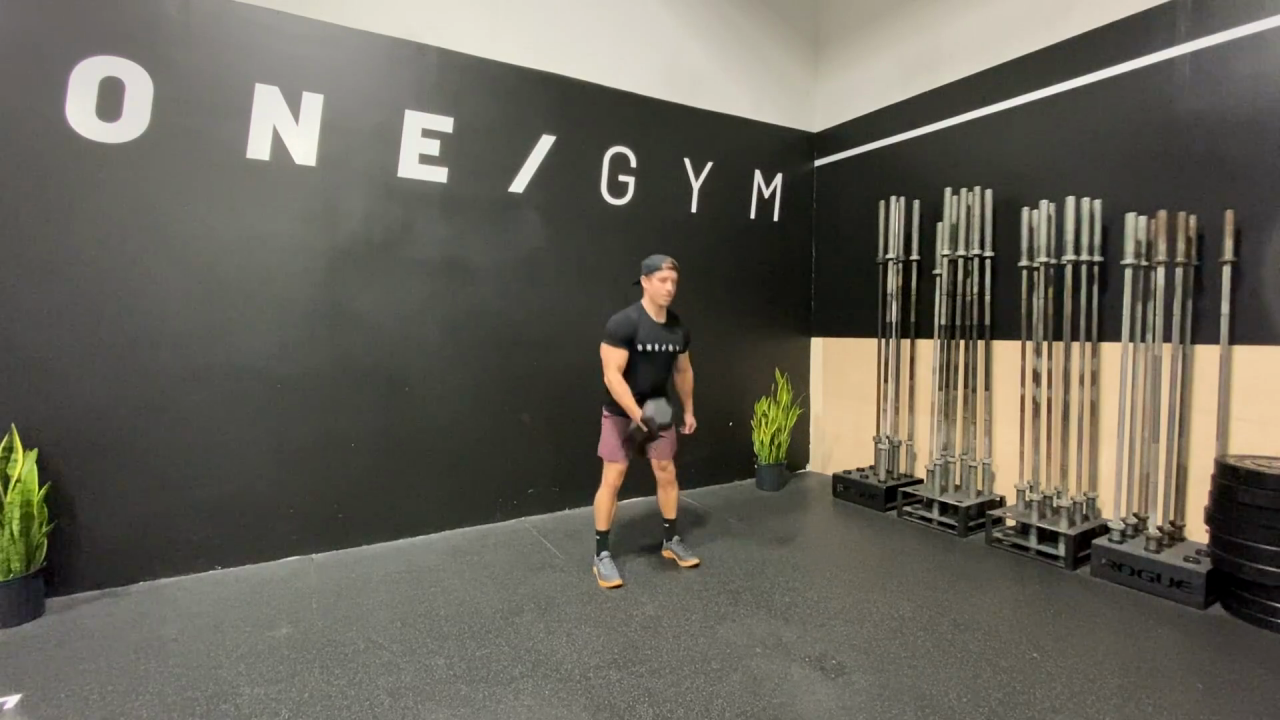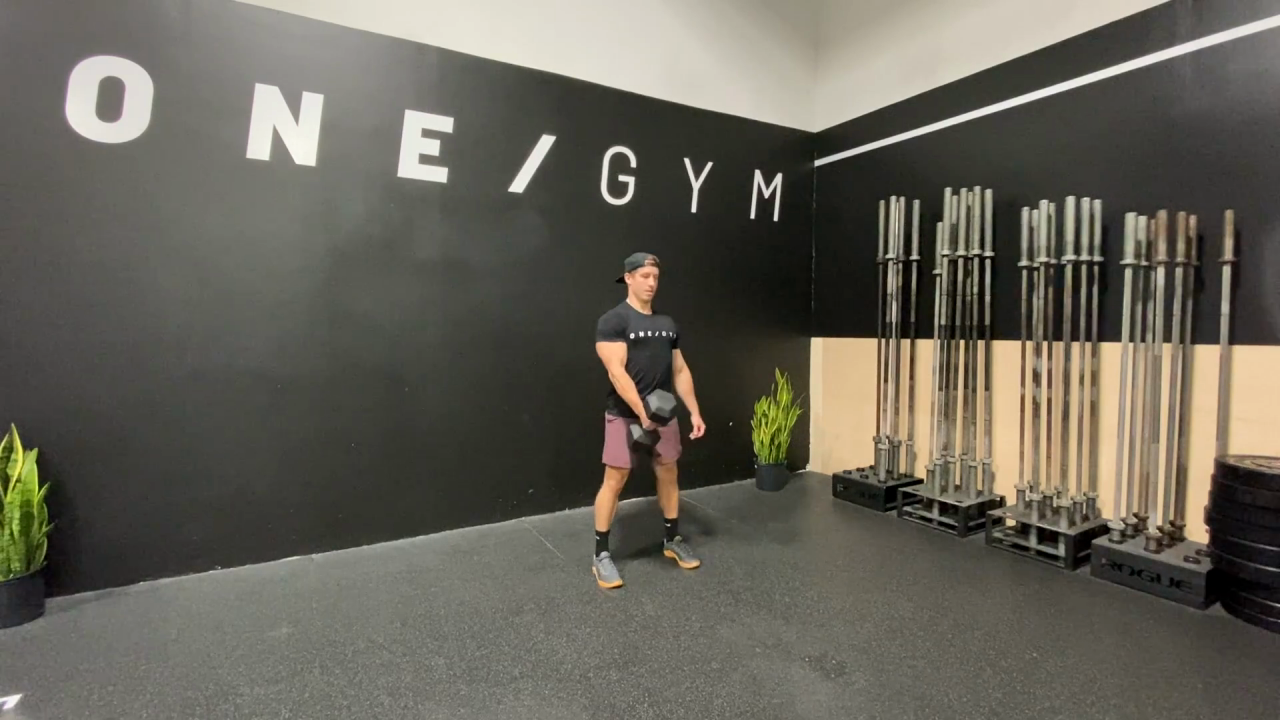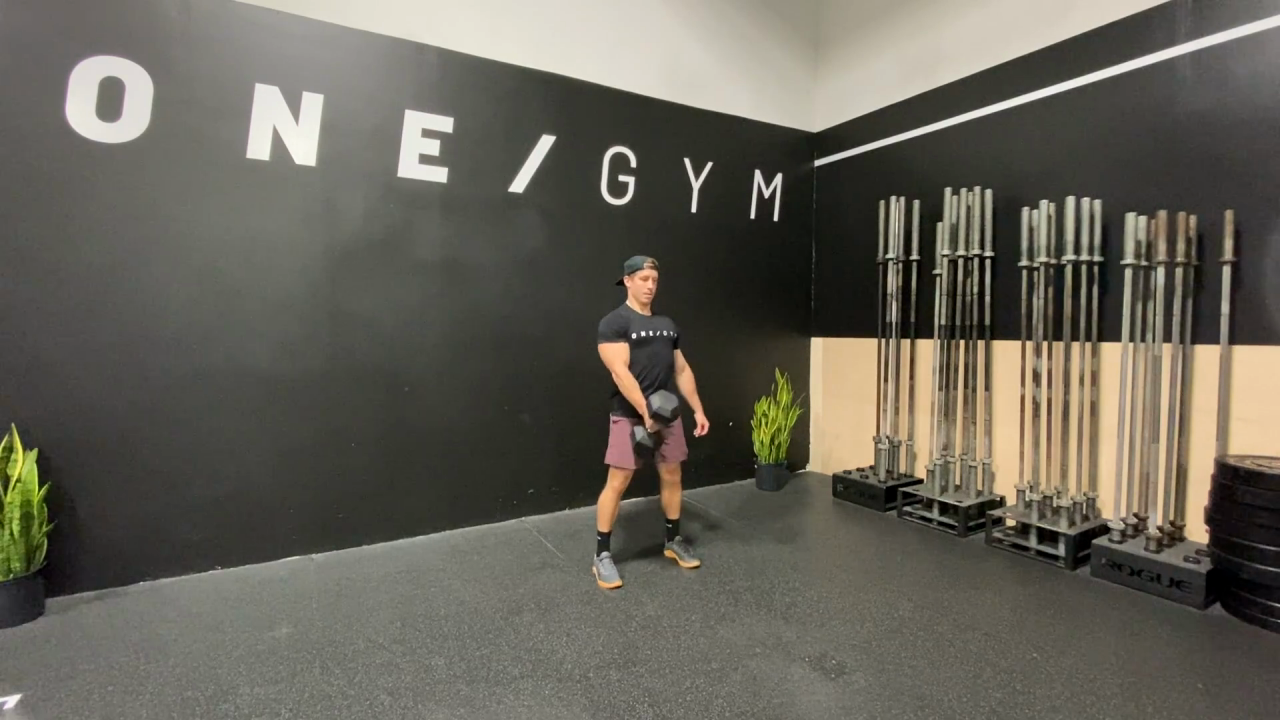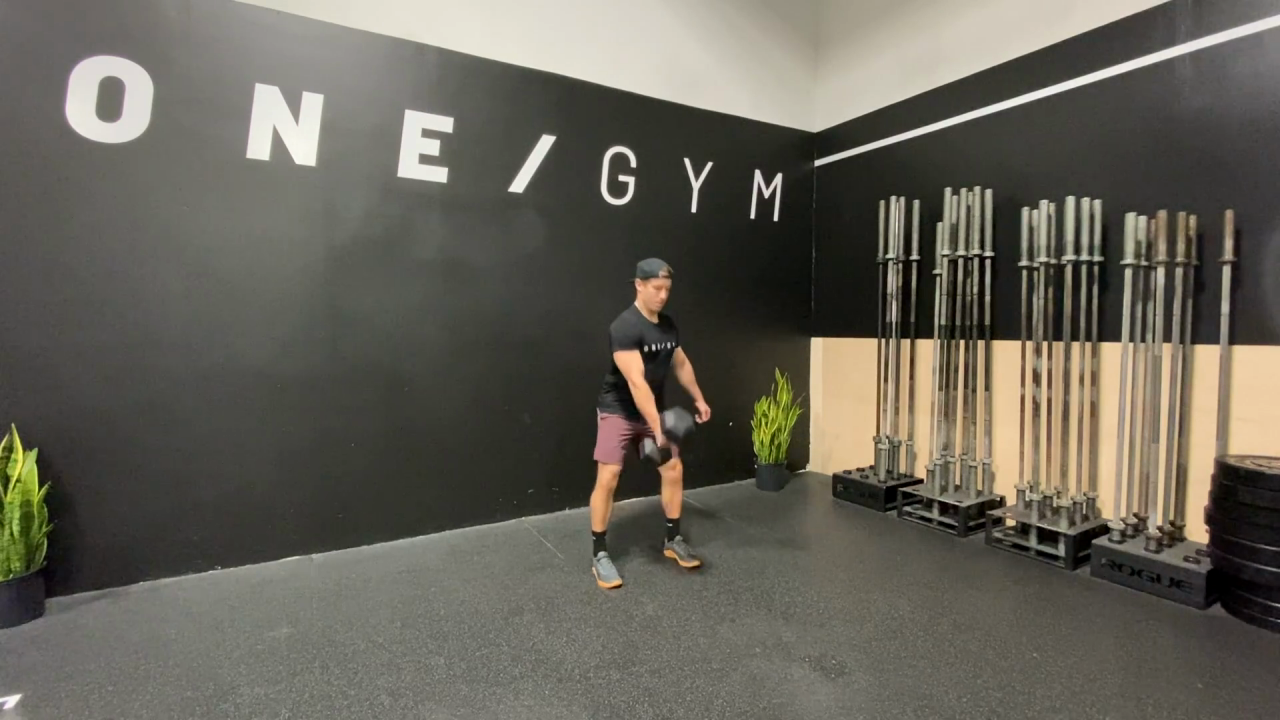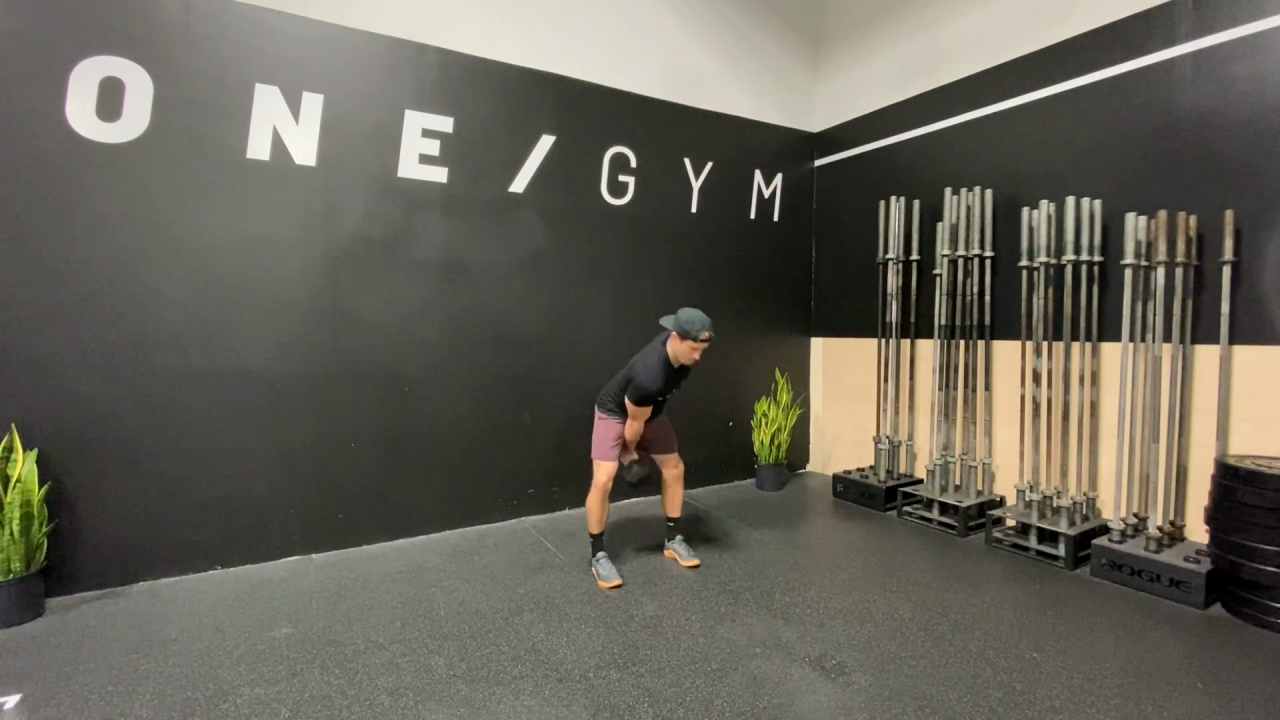
dt=0.4s
person 1, frame 1
left shoulder: (679, 328)
right shoulder: (624, 322)
left elbow: (683, 371)
right elbow: (612, 375)
left wrist: (688, 410)
right wrist: (637, 415)
right hip: (619, 411)
left knee: (667, 474)
right knee: (612, 479)
left ankle: (671, 540)
right ankle: (602, 554)
person 1, frame 2
left shoulder: (667, 323)
right shoulder: (613, 321)
left elbow: (680, 371)
right elbow: (616, 372)
left wrist: (695, 412)
right wrist: (642, 412)
right hip: (625, 416)
left knee: (669, 476)
right knee: (615, 481)
left ankle: (672, 541)
right ankle: (601, 554)
person 1, frame 3
left shoulder: (667, 324)
right shoulder: (614, 323)
left elbow: (682, 370)
right elbow: (620, 371)
left wrist: (698, 410)
right wrist: (645, 412)
right hip: (630, 416)
left knee: (672, 476)
right knee: (618, 482)
left ankle: (673, 540)
right ankle: (602, 555)
person 1, frame 4
left shoulder: (668, 325)
right shoulder: (625, 327)
left elbow: (681, 363)
right elbow: (636, 382)
left wrist: (698, 398)
right wrist: (657, 428)
left hip: (655, 413)
right hip: (618, 412)
left knee: (673, 472)
right knee: (607, 481)
left ankle: (673, 540)
right ankle: (599, 555)
person 1, frame 5
left shoulder: (682, 350)
right shoulder: (649, 375)
right elbow: (634, 423)
right wrist: (628, 451)
left hip: (651, 412)
right hip: (614, 413)
left knee: (675, 470)
right knee: (603, 482)
left ankle: (673, 540)
right ankle: (598, 555)
